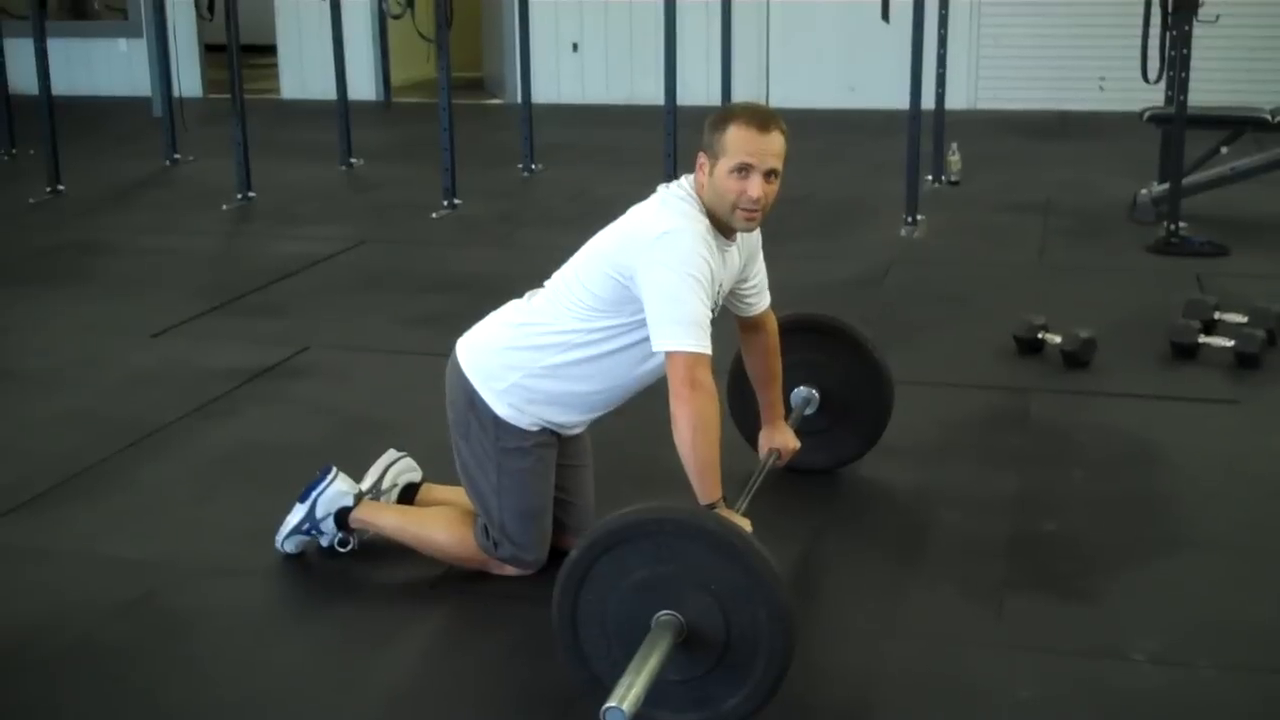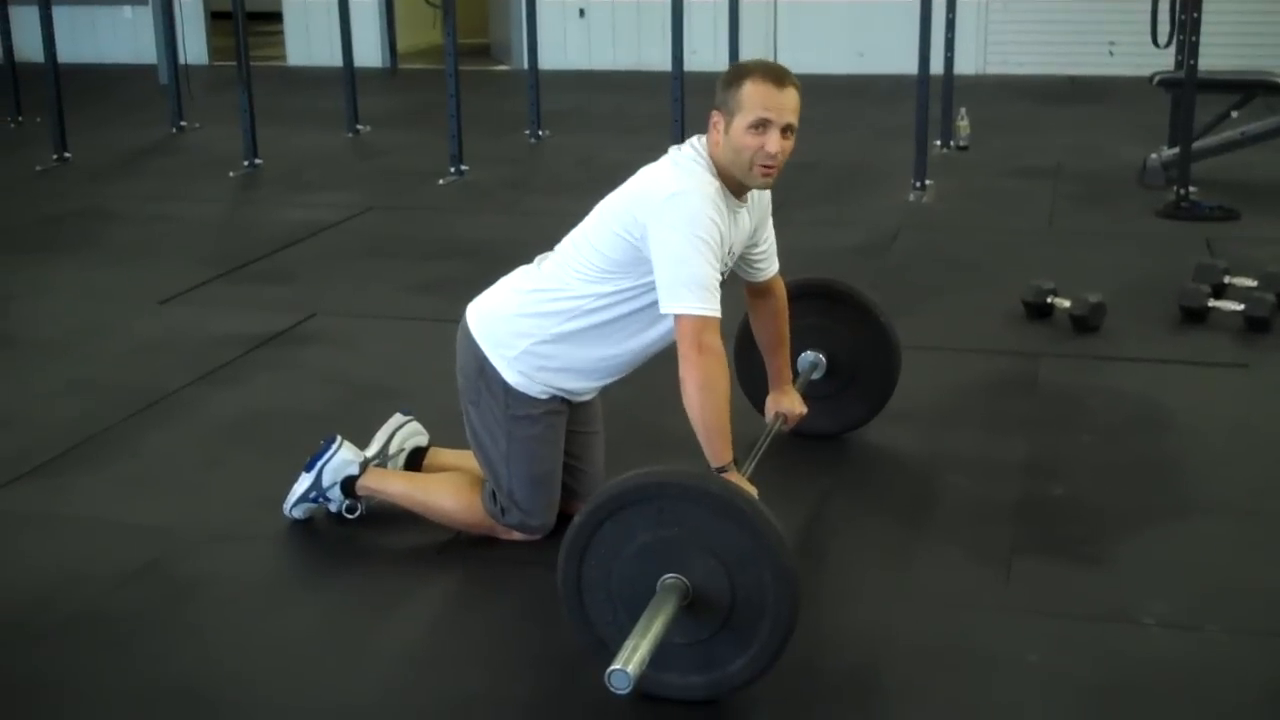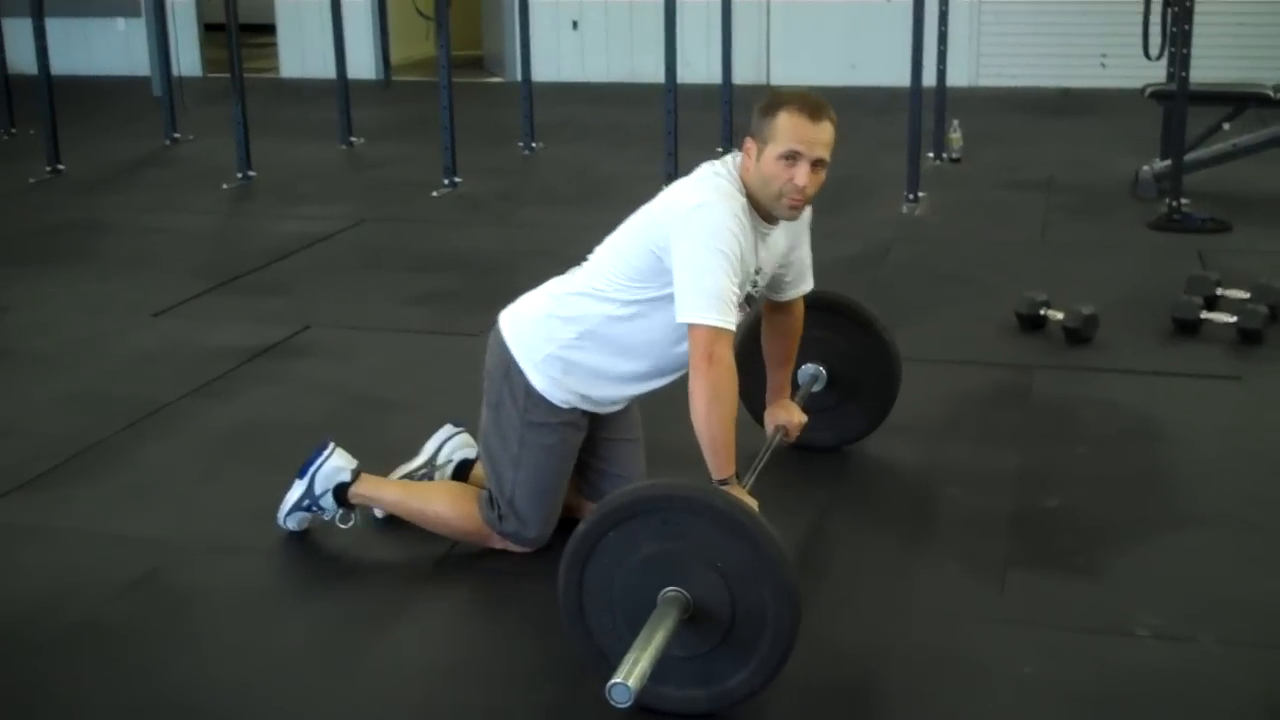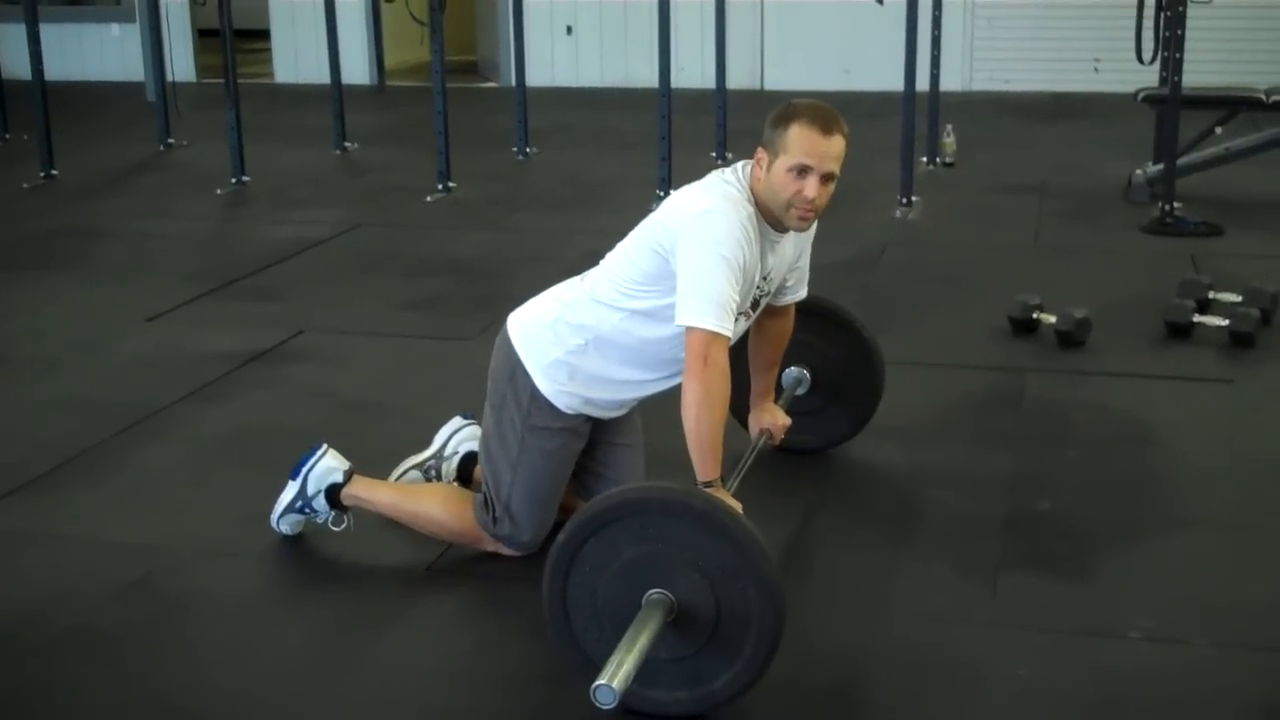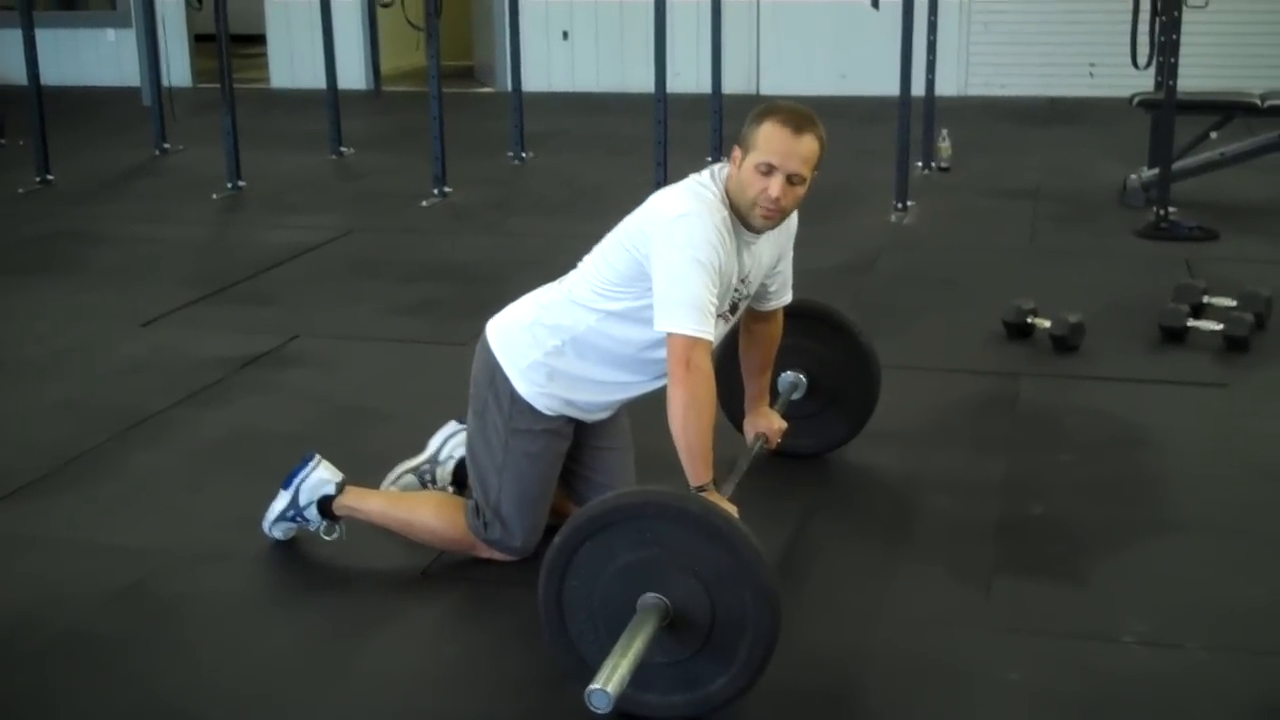
dt=0.7s
person 1, frame 1
left shoulder: (737, 223)
right shoulder: (676, 239)
left elbow: (757, 322)
right elbow: (690, 387)
left wrist: (774, 420)
right wrist: (714, 510)
left hip: (543, 389)
right hip: (502, 389)
left knee: (567, 534)
right knee: (515, 555)
left ankle: (405, 492)
right ankle: (347, 508)
person 1, frame 2
left shoulder: (750, 189)
right shoulder: (687, 201)
left elbow: (765, 287)
right elbow: (698, 349)
left wrist: (781, 385)
right wrist: (725, 473)
left hip: (557, 354)
right hip: (514, 355)
left knee: (576, 499)
right knee: (523, 521)
left ankle: (408, 457)
right ankle: (353, 474)
person 1, frame 3
left shoulder: (783, 204)
right shoulder: (712, 214)
left elbow: (784, 301)
right elbow: (711, 359)
left wrist: (779, 398)
right wrist: (725, 487)
left hip: (596, 375)
right hip: (544, 366)
right knee: (517, 532)
left ankle: (461, 465)
right ankle: (346, 482)
person 1, frame 4
left shoulder: (793, 213)
right shoulder: (719, 220)
left elbow: (776, 306)
right elbow: (705, 360)
left wrist: (762, 400)
right wrist: (709, 489)
left hip: (601, 380)
right hip: (551, 368)
right knee: (510, 535)
left ankle: (468, 456)
right ankle: (338, 485)
person 1, frame 5
left shoulder: (774, 217)
right shoulder: (691, 222)
left elbow: (763, 312)
right elbow: (688, 365)
left wrist: (757, 407)
right wrist: (704, 493)
left hip: (588, 386)
right hip: (532, 372)
right knee: (504, 541)
left ankle: (463, 459)
right ankle: (329, 494)
